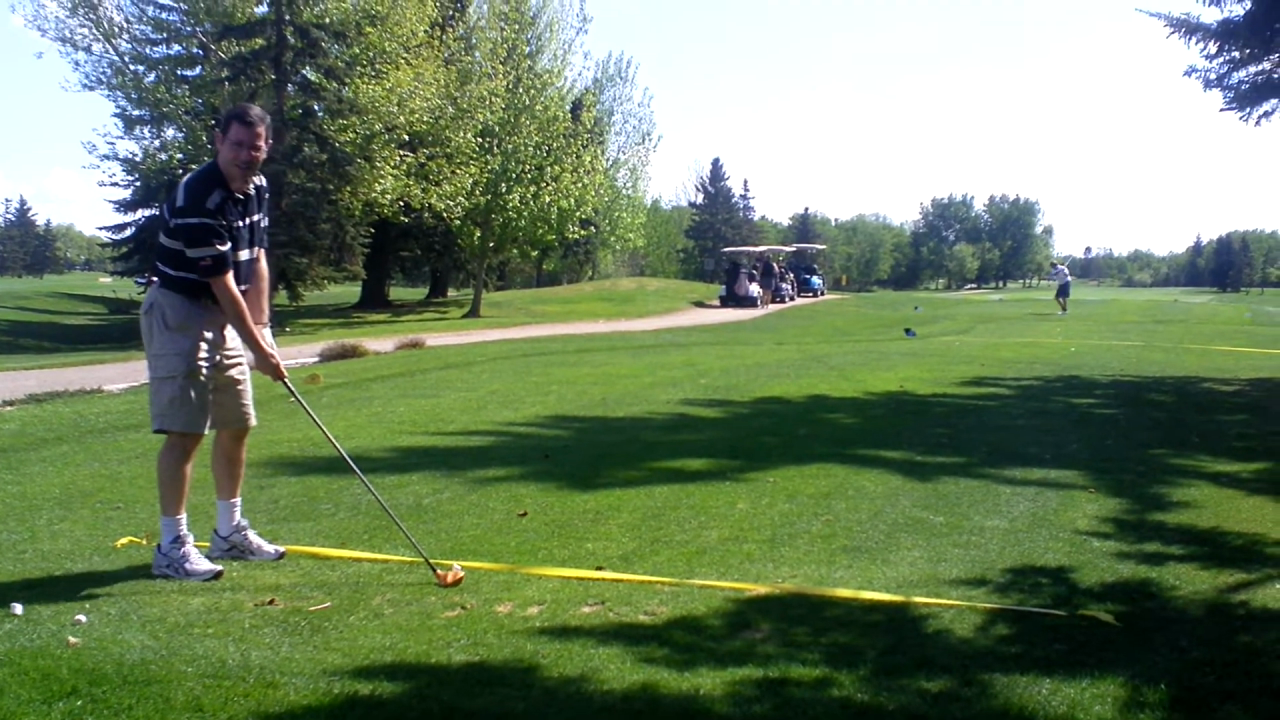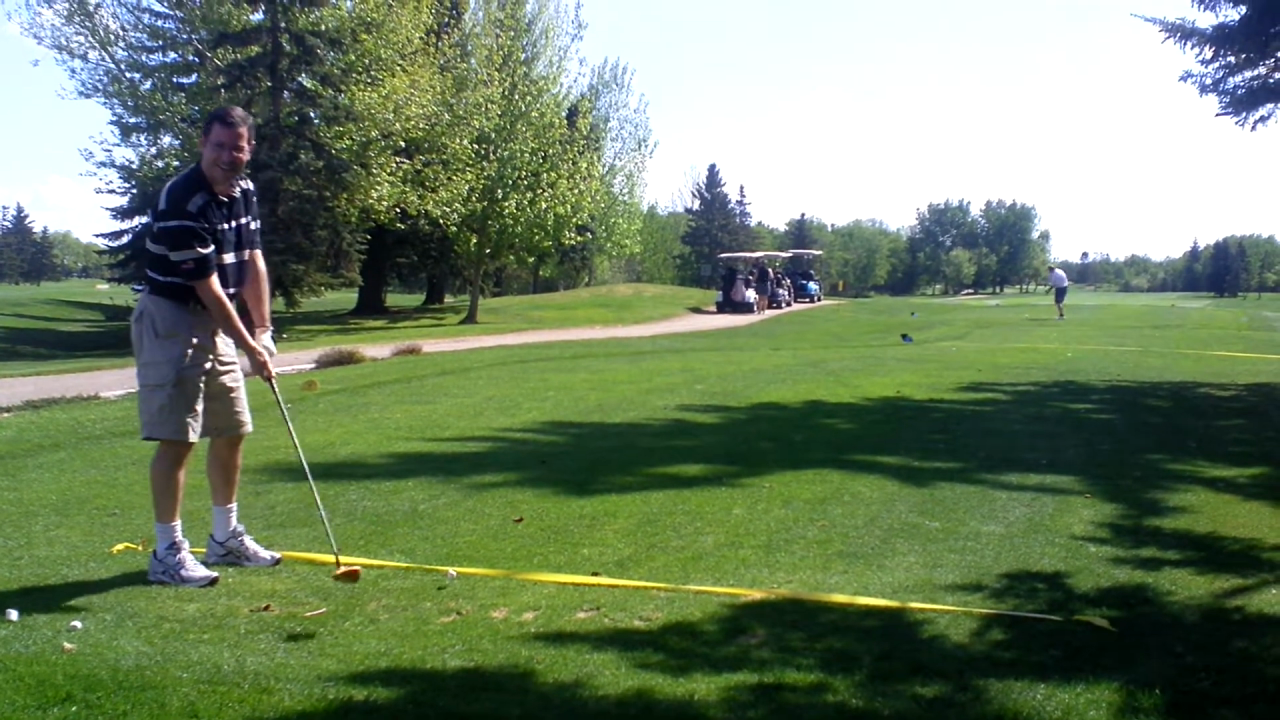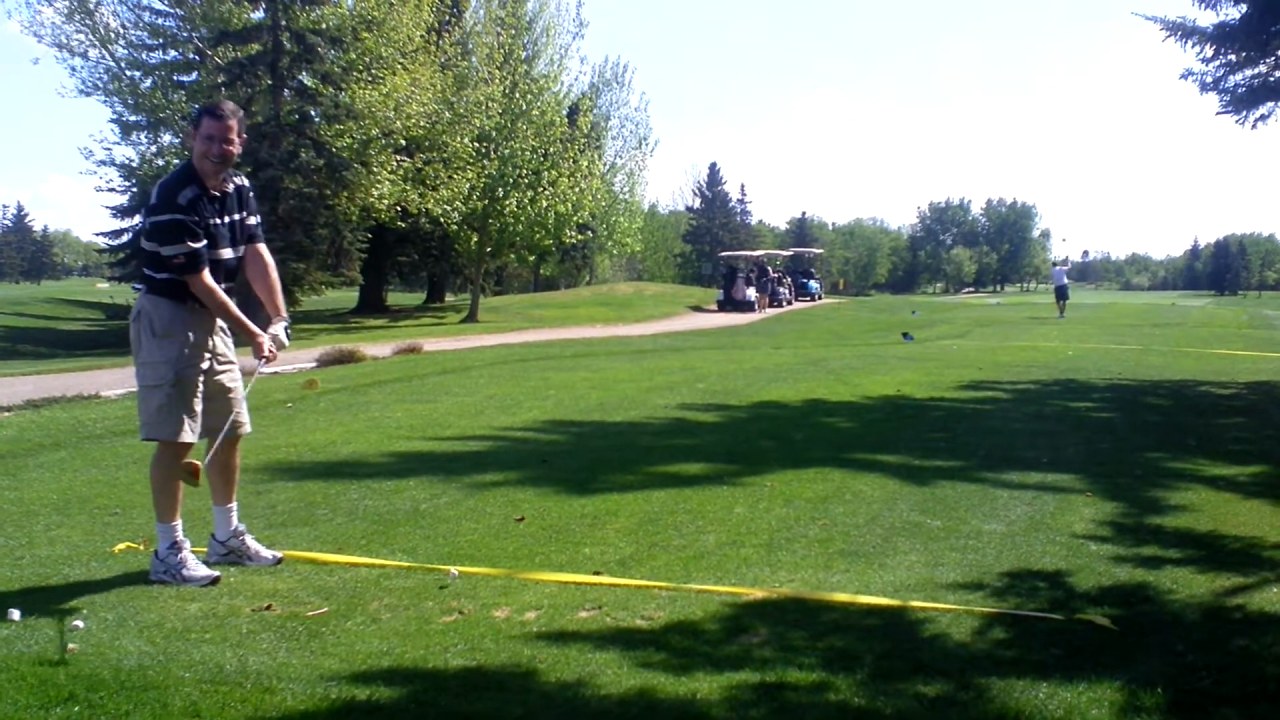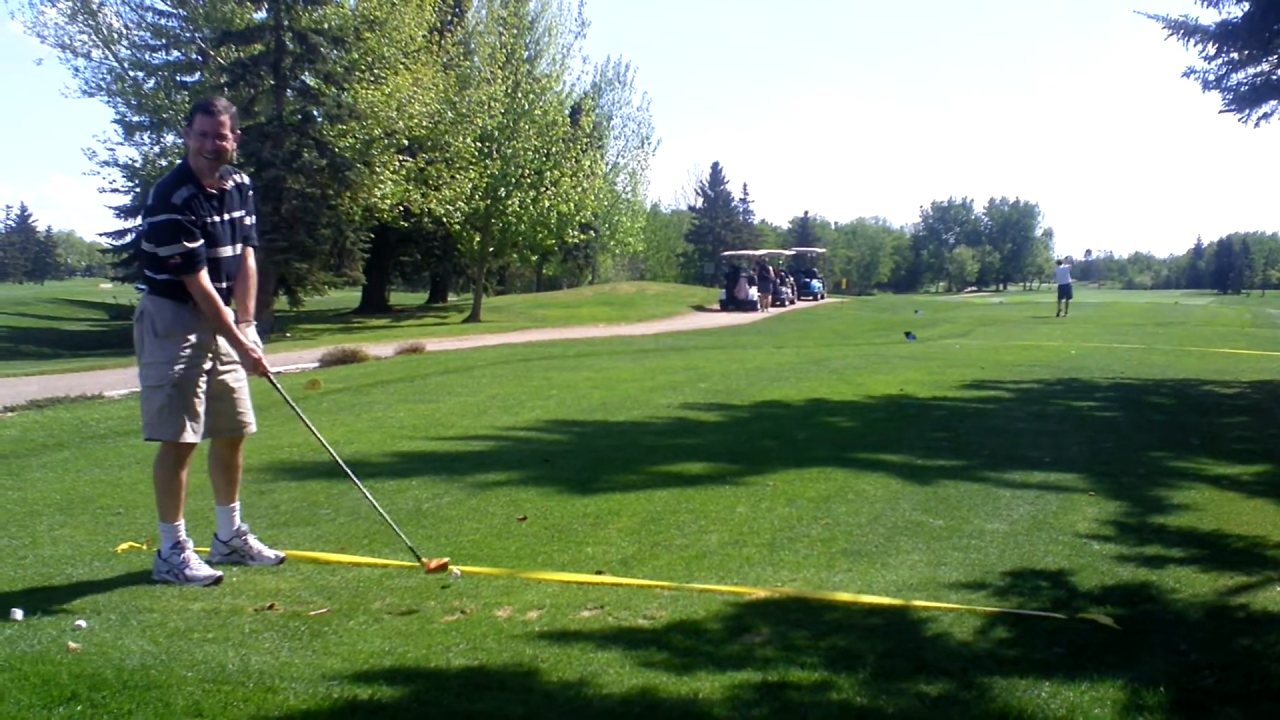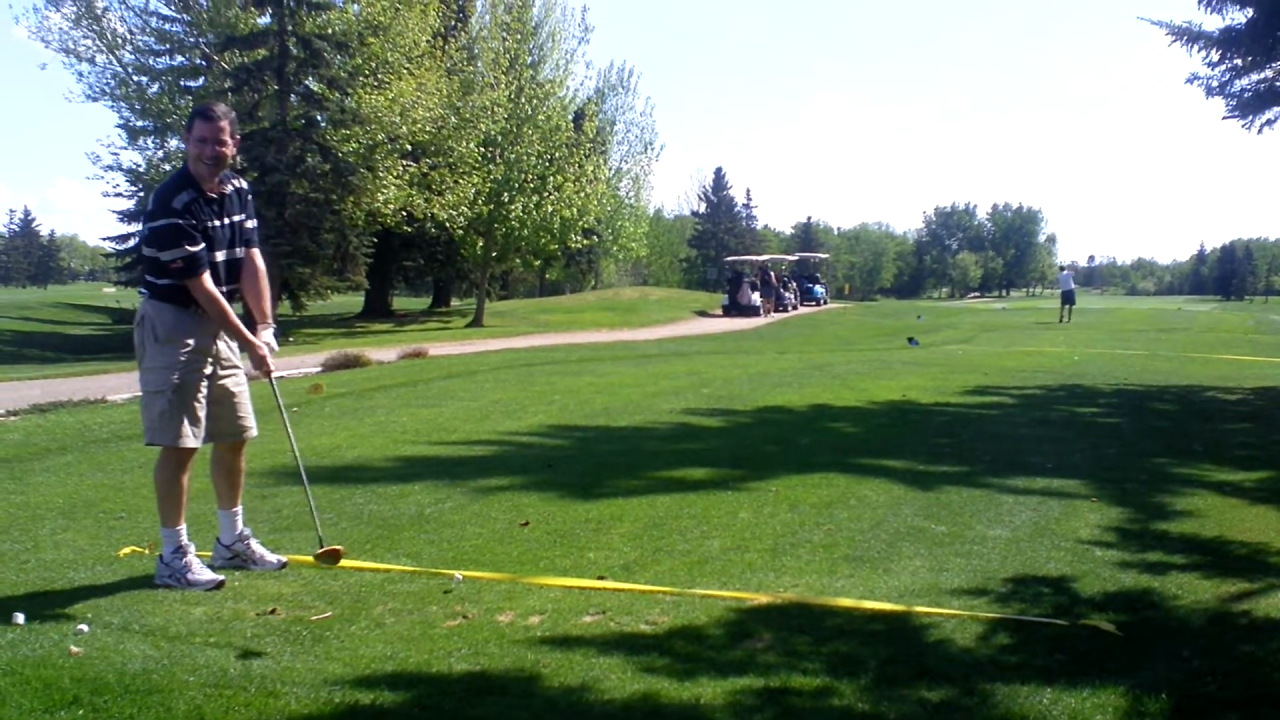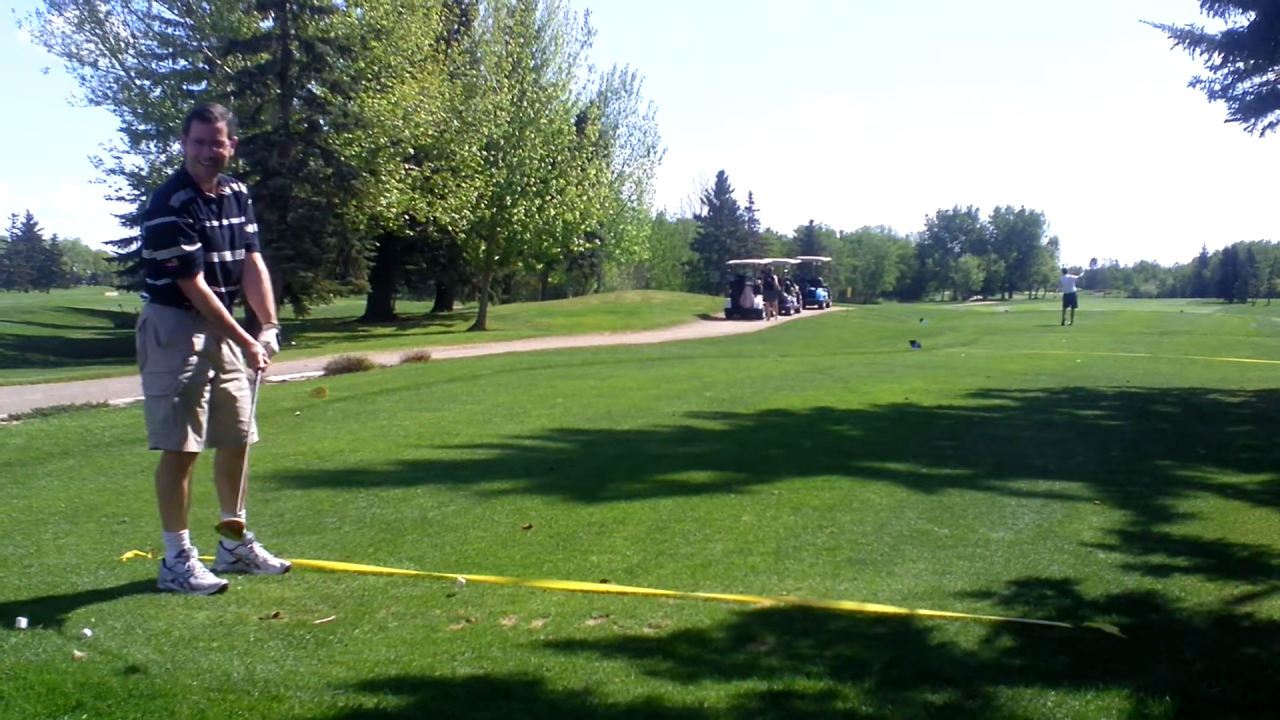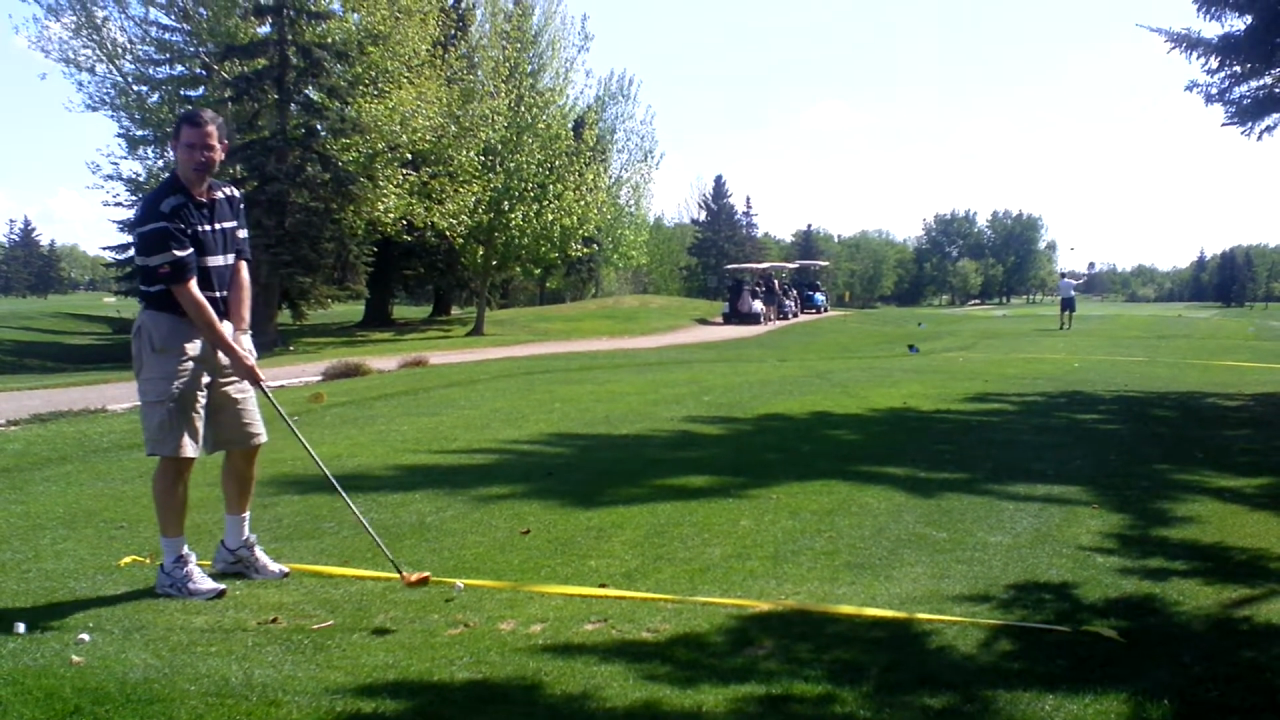
dt=0.3s
person 1, frame 1
left shoulder: (256, 188)
right shoulder: (197, 198)
left elbow: (256, 262)
right elbow: (224, 285)
left wrist: (262, 329)
right wrist: (258, 348)
left hip: (221, 315)
right hip: (179, 313)
left knee: (235, 426)
right knee: (185, 430)
left ankle: (230, 531)
right ankle: (172, 546)
person 1, frame 2
left shoulder: (243, 191)
right shoulder: (181, 202)
left elbow: (252, 263)
right elbow: (207, 287)
left wrist: (263, 332)
right wrist: (248, 347)
left hip: (213, 321)
right hip: (170, 321)
left knee: (230, 432)
right knee: (176, 438)
left ankle: (226, 537)
right ankle: (167, 552)
person 1, frame 3
left shoulder: (239, 188)
right shoulder: (173, 198)
left elbow: (256, 254)
right elbow: (200, 281)
left wrist: (277, 319)
right wrist: (250, 333)
left hip: (214, 319)
right hip: (169, 319)
left knee: (229, 431)
right knee: (174, 438)
left ankle: (227, 537)
right ankle: (169, 552)
person 1, frame 4
left shoulder: (239, 185)
right shoulder: (170, 198)
left elbow: (245, 260)
right elbow: (197, 283)
left wrist: (247, 328)
right wrist: (240, 344)
left hip: (217, 319)
right hip: (172, 320)
left knee: (231, 432)
right knee: (178, 438)
left ankle: (229, 536)
right ankle: (171, 551)
person 1, frame 5
left shoulder: (238, 190)
right shoulder: (171, 203)
left elbow: (250, 261)
right elbow: (201, 287)
left wrist: (265, 327)
right wrist: (248, 342)
left hip: (219, 324)
right hip: (172, 324)
left knee: (234, 435)
right knee: (178, 443)
left ankle: (232, 540)
right ankle: (174, 556)
person 1, frame 6
left shoulder: (237, 194)
right shoulder: (169, 204)
left elbow: (251, 264)
right elbow: (194, 286)
left wrist: (269, 327)
right wrist: (245, 341)
left hip: (220, 330)
right hip: (174, 328)
left knee: (236, 441)
right knee: (180, 447)
left ankle: (234, 545)
right ankle: (176, 560)
person 1, frame 7
left shoulder: (230, 199)
right shoulder: (159, 211)
left elbow: (239, 270)
right elbow: (188, 294)
left wrist: (242, 334)
right wrist: (233, 352)
left hip: (221, 333)
right hip: (171, 335)
left knee: (246, 441)
right knee: (176, 453)
left ankle: (236, 546)
right ankle: (174, 564)
